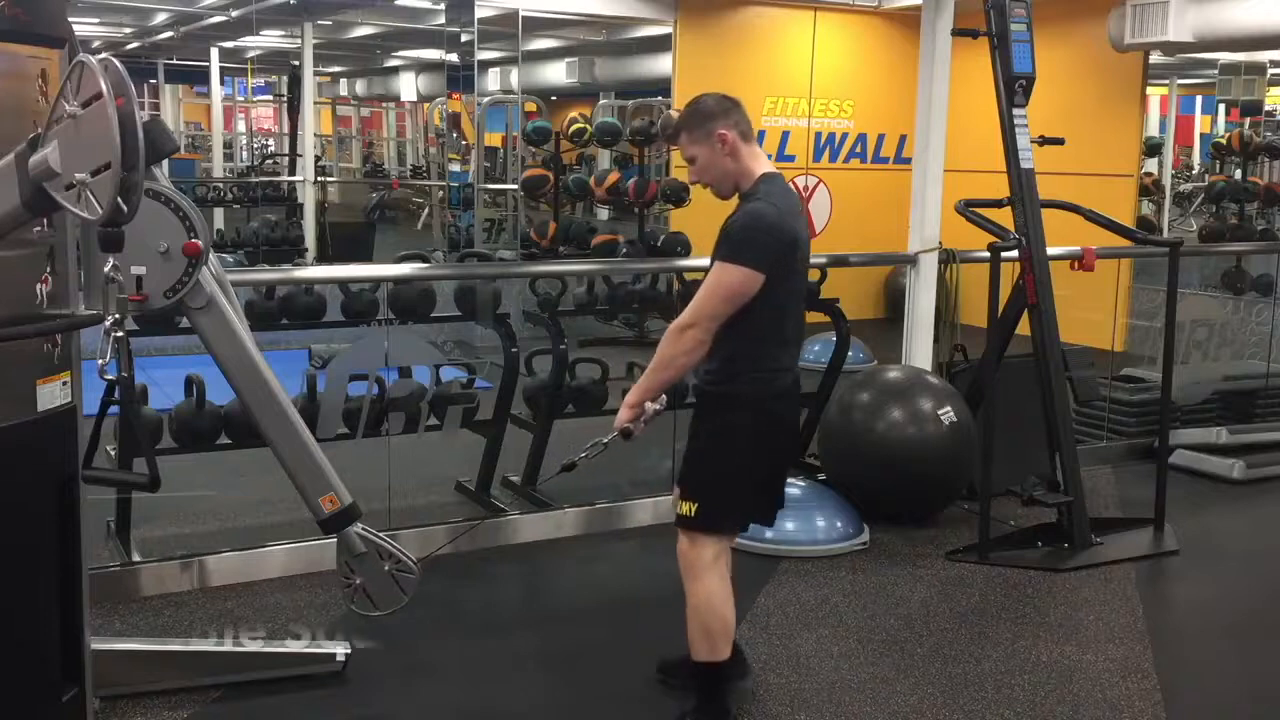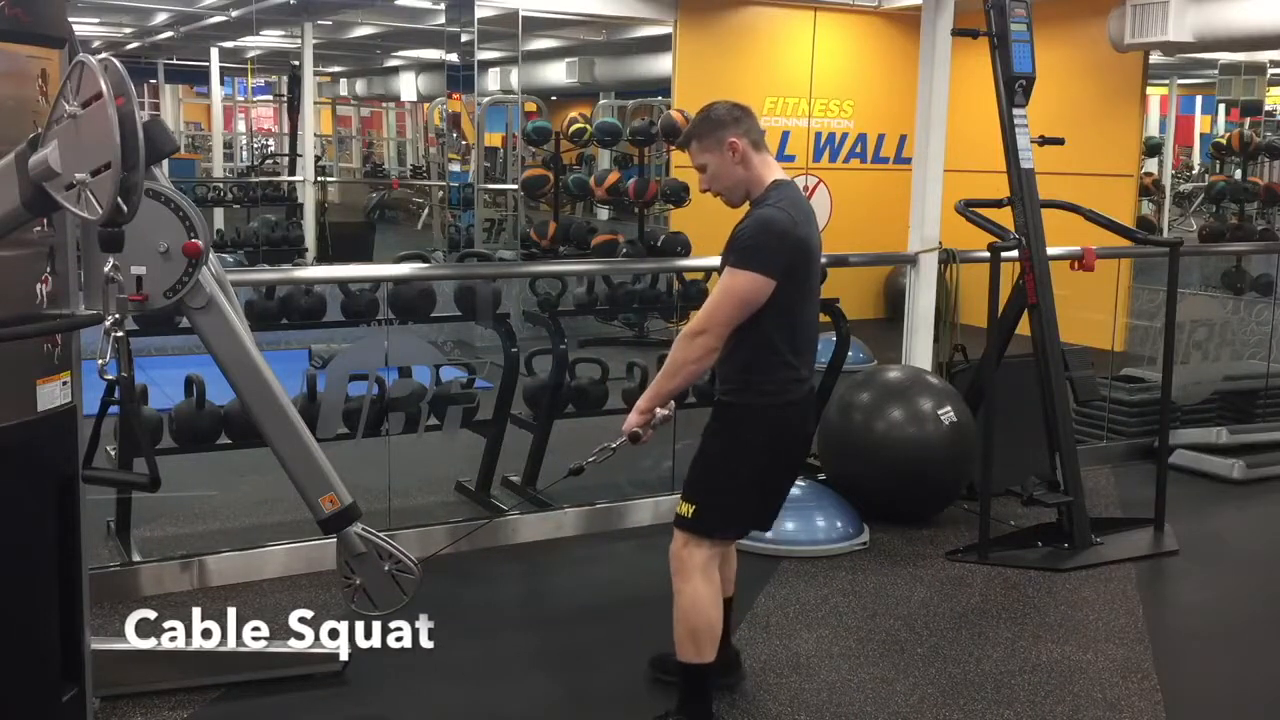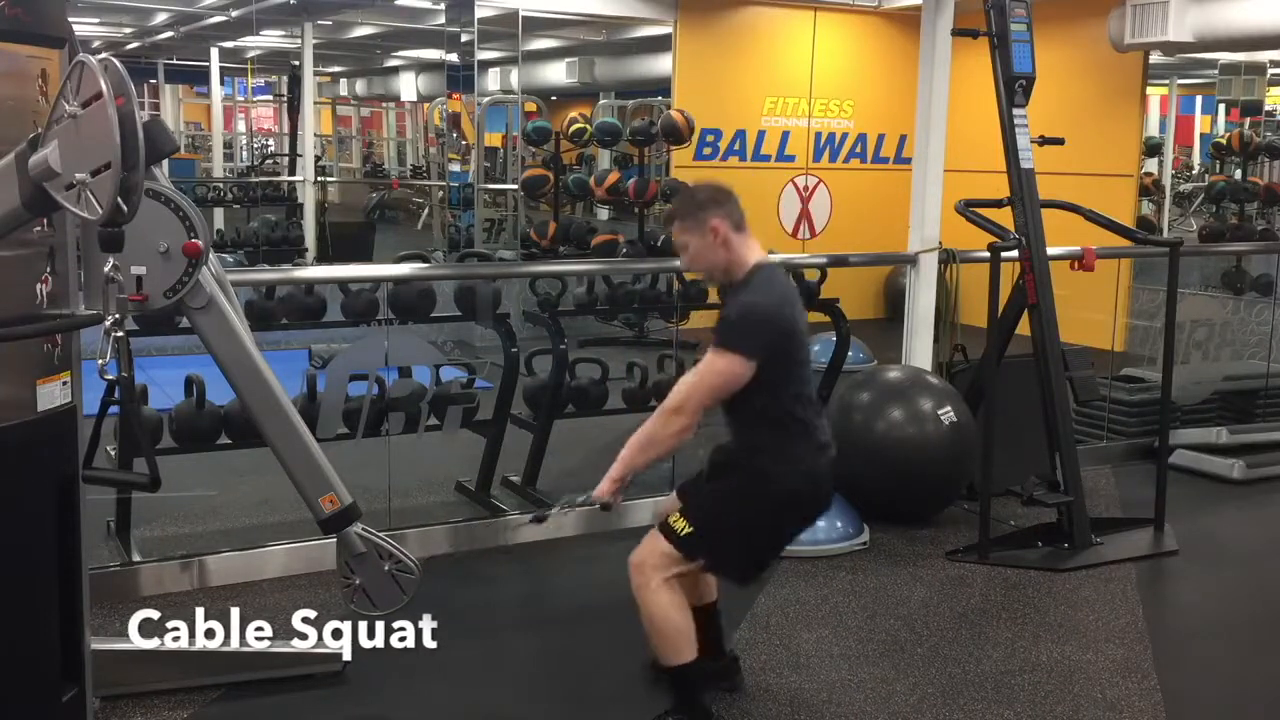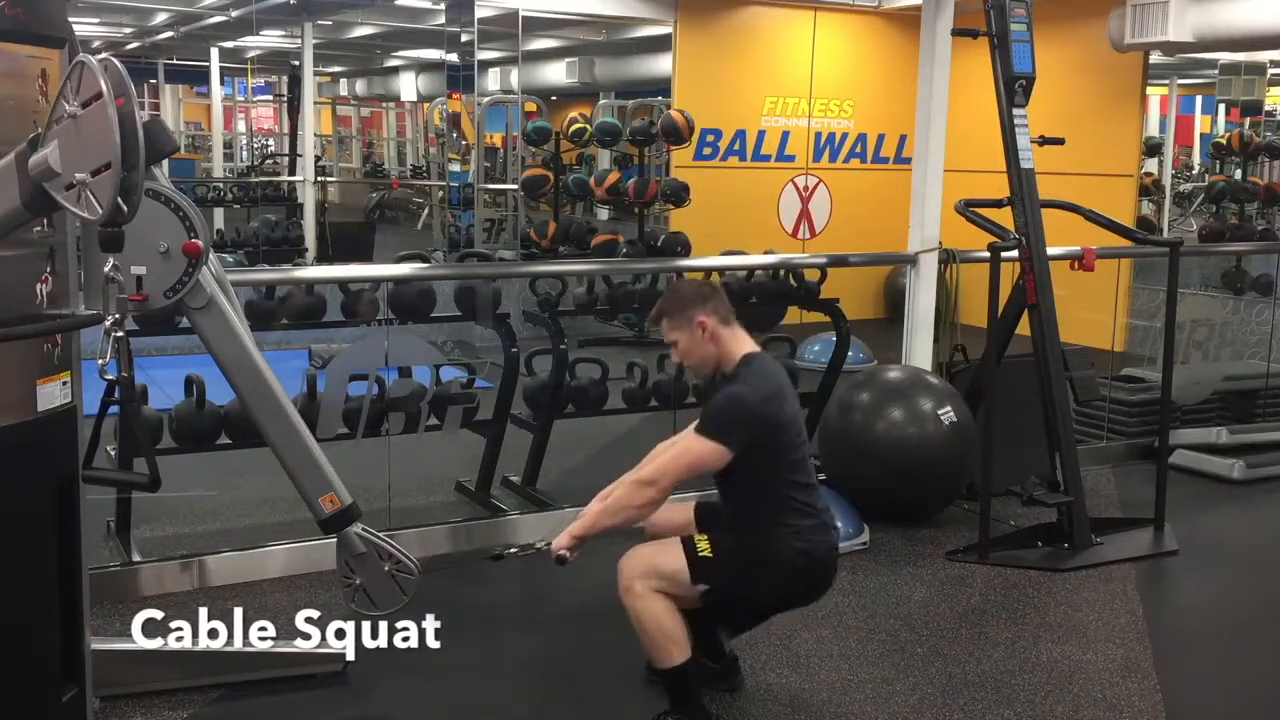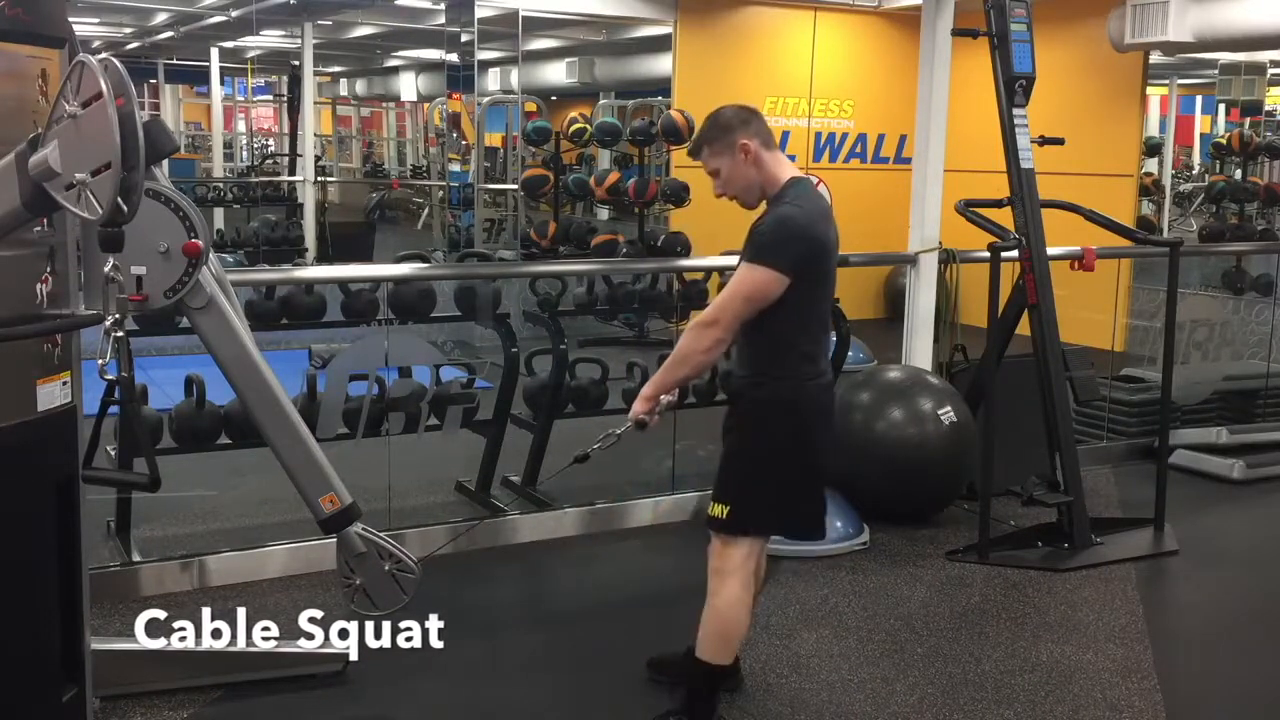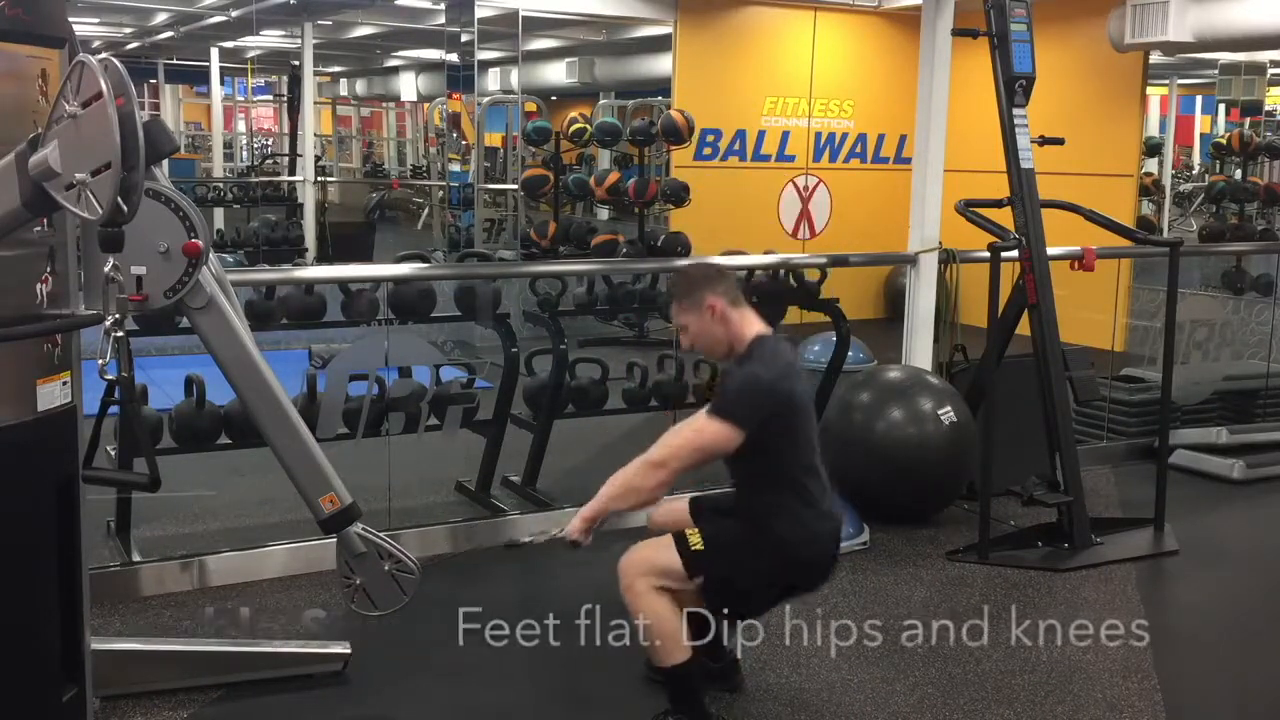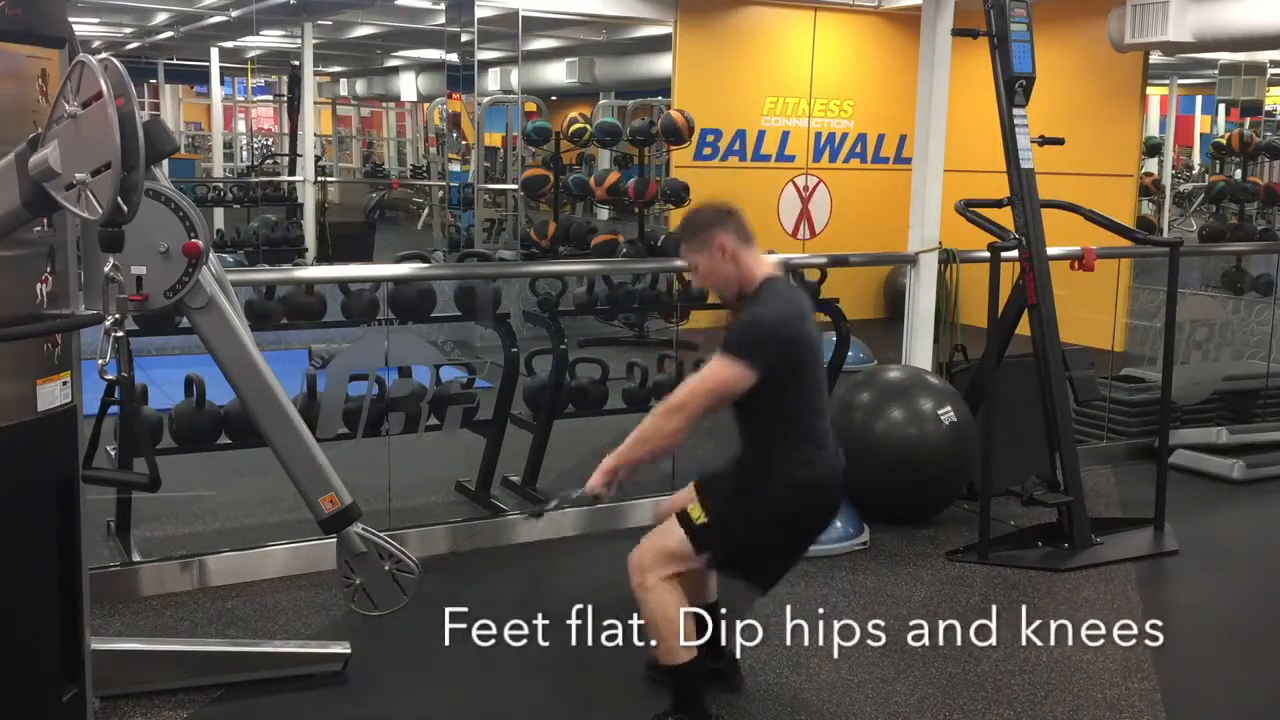
dt=0.7s
person 1, frame 1
left shoulder: (758, 219)
right shoulder: (773, 203)
left elbow: (696, 327)
right elbow: (711, 322)
left wrist: (637, 399)
right wrist: (657, 386)
left hip: (745, 405)
right hip: (749, 396)
left knee: (699, 551)
right knee: (703, 520)
right ankle: (722, 654)
person 1, frame 2
left shoulder: (768, 226)
right shoulder: (785, 207)
left elbow: (706, 334)
right elbow: (724, 328)
left wrist: (648, 404)
right wrist: (668, 392)
left hip: (761, 411)
right hip: (768, 402)
left knee: (692, 552)
right knee: (716, 532)
right ankle: (716, 653)
person 1, frame 3
left shoulder: (755, 308)
right shoulder: (763, 286)
left elbow: (684, 411)
right elbow: (699, 380)
left wrist: (619, 474)
right wrist: (638, 444)
left hip: (785, 476)
right hip: (777, 457)
left knee: (649, 565)
right knee: (677, 525)
right ankle: (713, 657)
person 1, frame 4
left shoulder: (746, 400)
right shoulder: (752, 374)
left elbow: (653, 486)
right elbow: (678, 446)
left wrist: (578, 530)
right wrist: (605, 498)
left hip: (792, 557)
right hip: (776, 531)
left knee: (637, 572)
right knee: (661, 525)
right ankle: (712, 659)
person 1, frame 5
left shoulder: (787, 223)
right shoulder: (799, 206)
left elbow: (717, 325)
right elbow: (734, 319)
left wrist: (654, 389)
right wrist: (670, 379)
left hip: (779, 404)
right hip: (780, 394)
left knee: (732, 552)
right knee: (746, 540)
right ankle: (715, 658)
person 1, frame 6
left shoulder: (757, 381)
right shoulder: (764, 355)
left elbow: (665, 468)
right elbow: (690, 431)
left wrist: (593, 513)
right wrist: (617, 483)
left hip: (793, 543)
right hip: (777, 516)
left knee: (637, 570)
right knee: (665, 522)
right ankle: (712, 656)
person 1, frame 7
left shoulder: (766, 320)
right shoulder: (776, 297)
left elbow: (684, 410)
right elbow: (695, 396)
left wrist: (615, 464)
right wrist: (633, 448)
left hip: (789, 485)
right hip: (788, 468)
left knee: (649, 561)
right knee: (678, 514)
right ankle: (710, 655)
